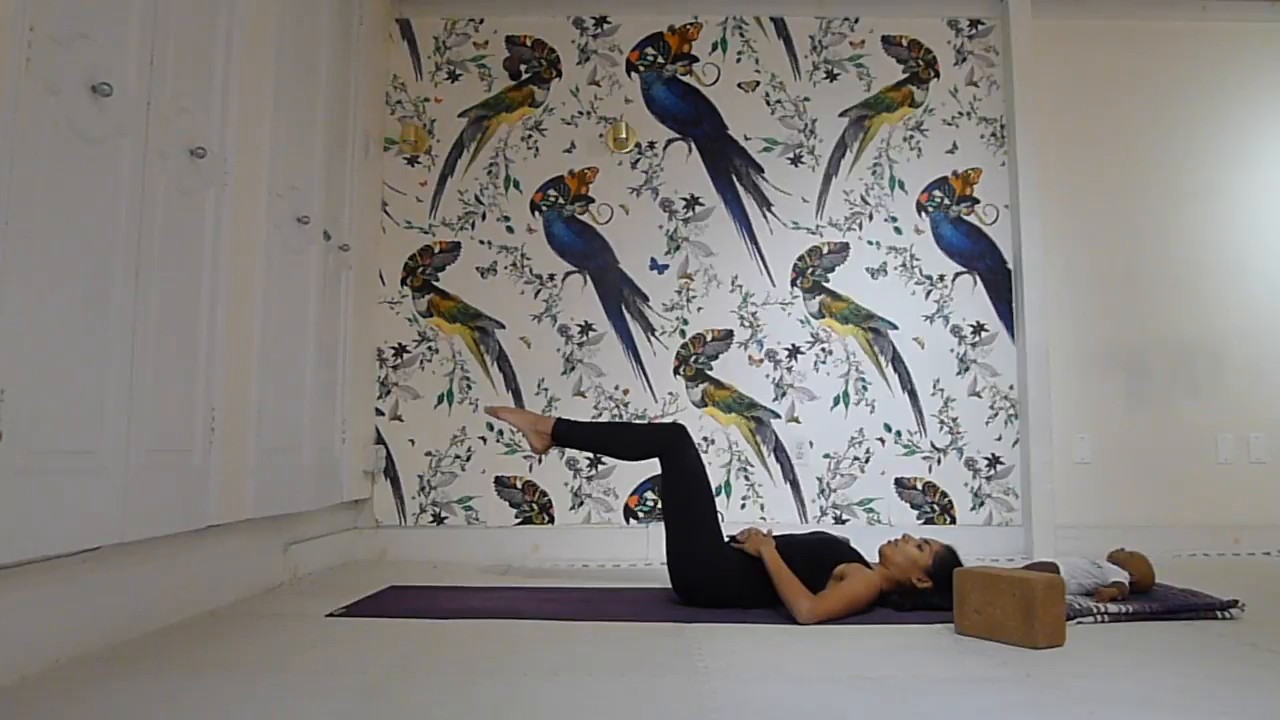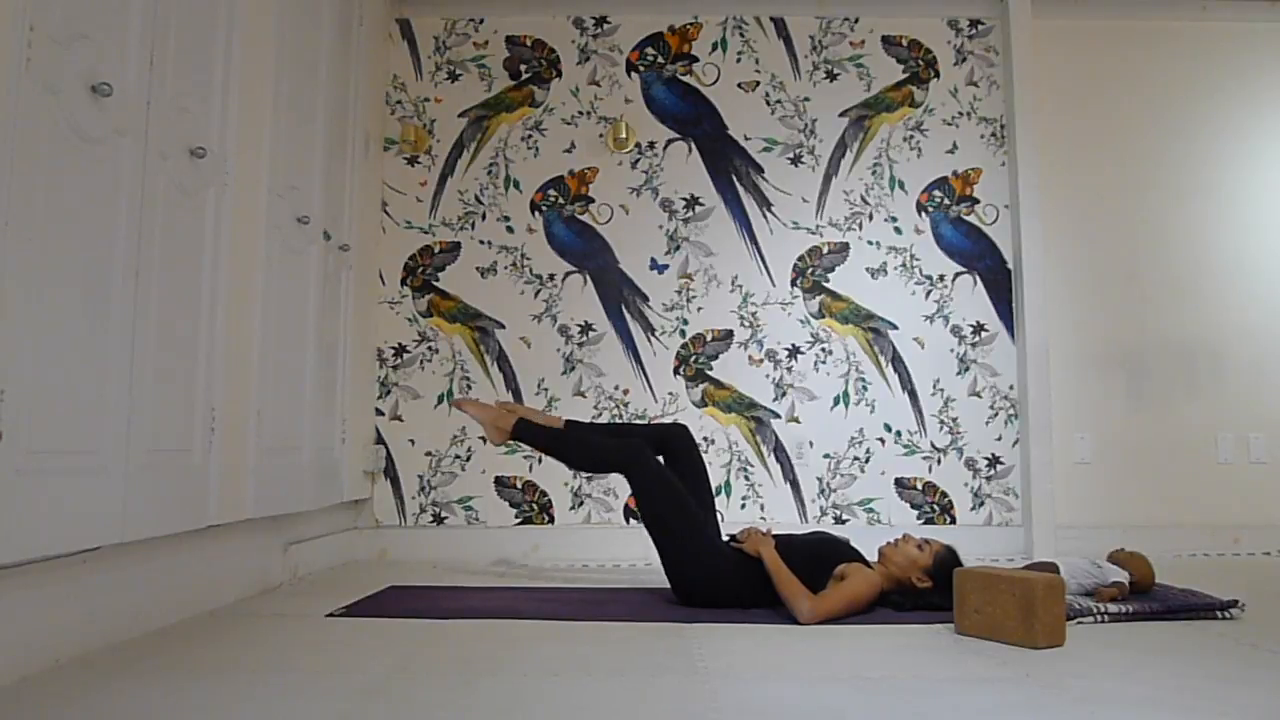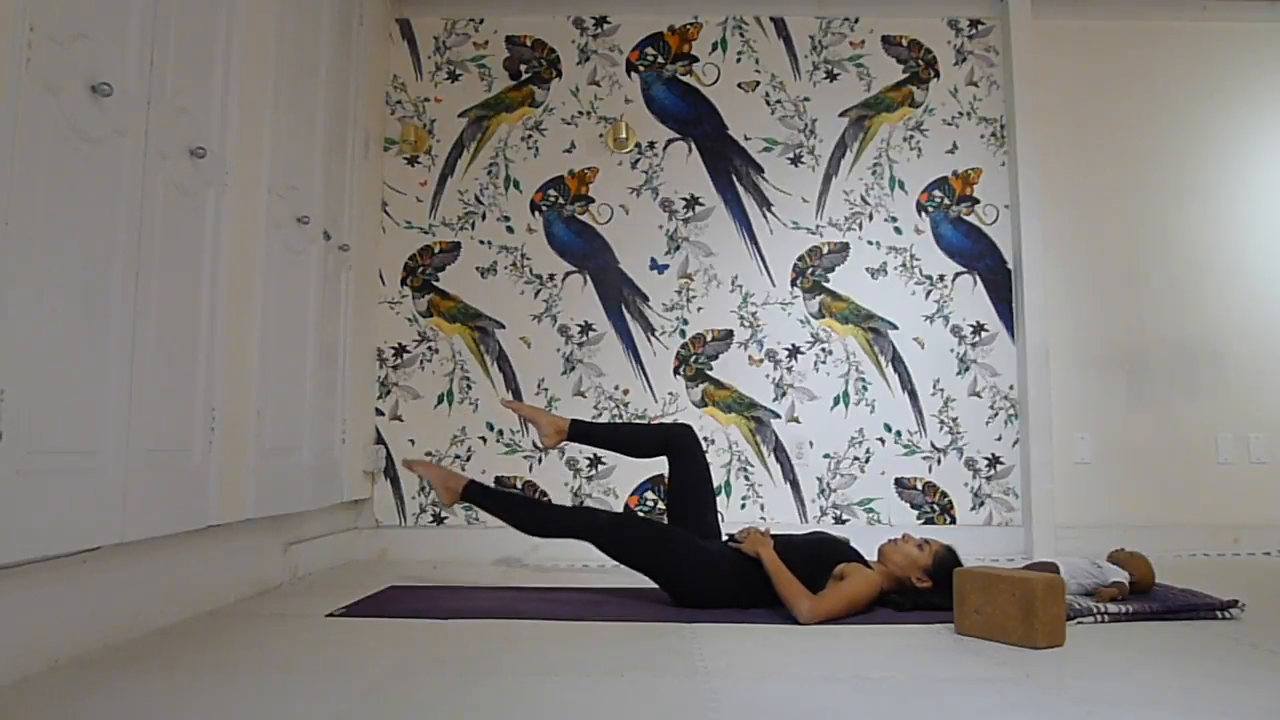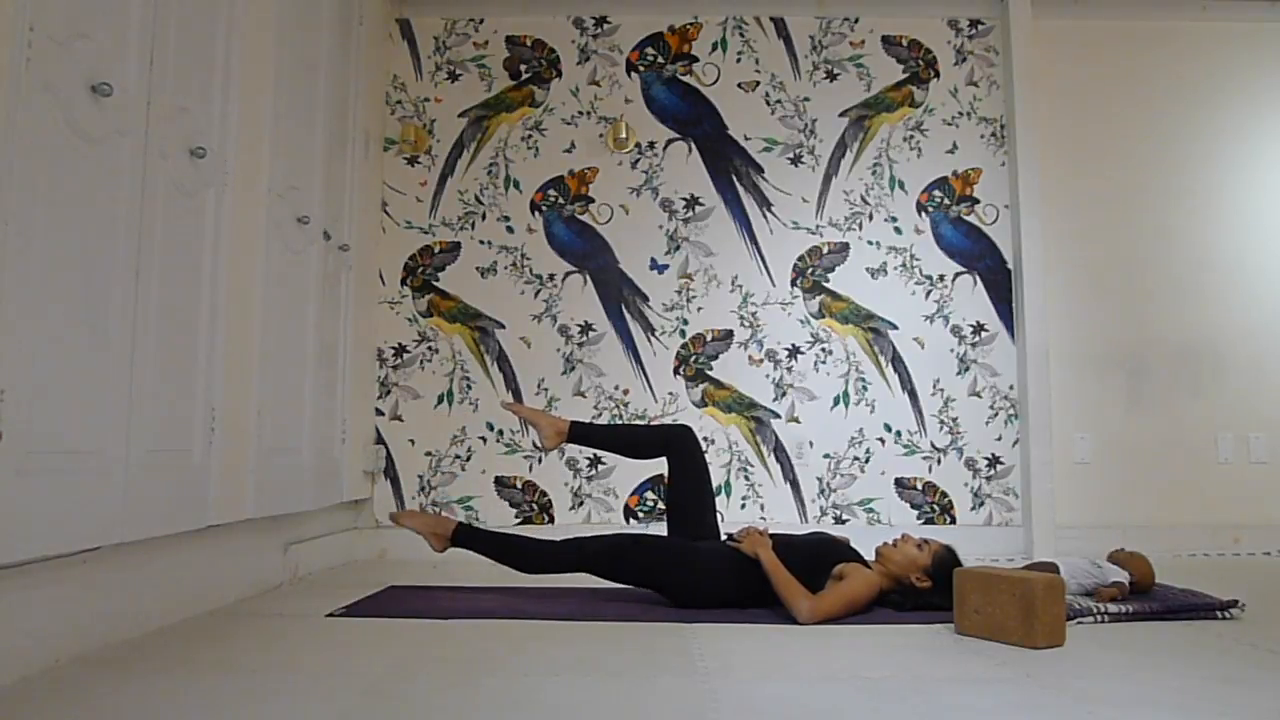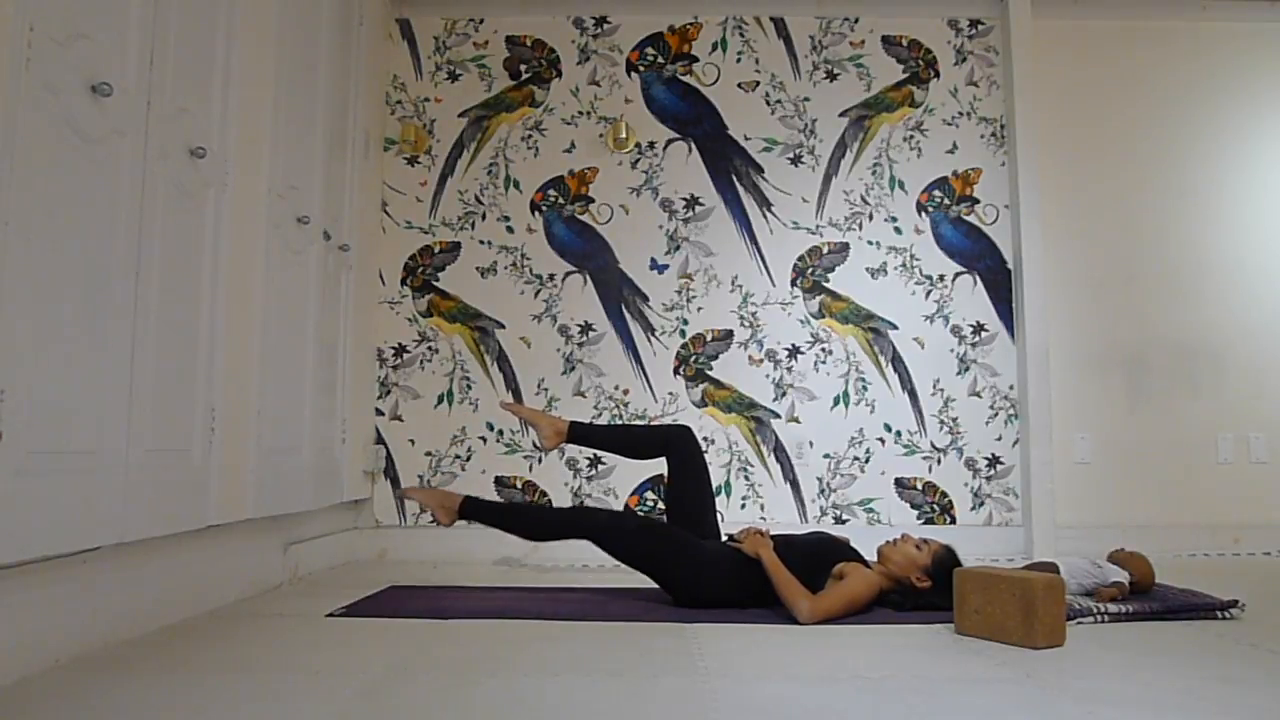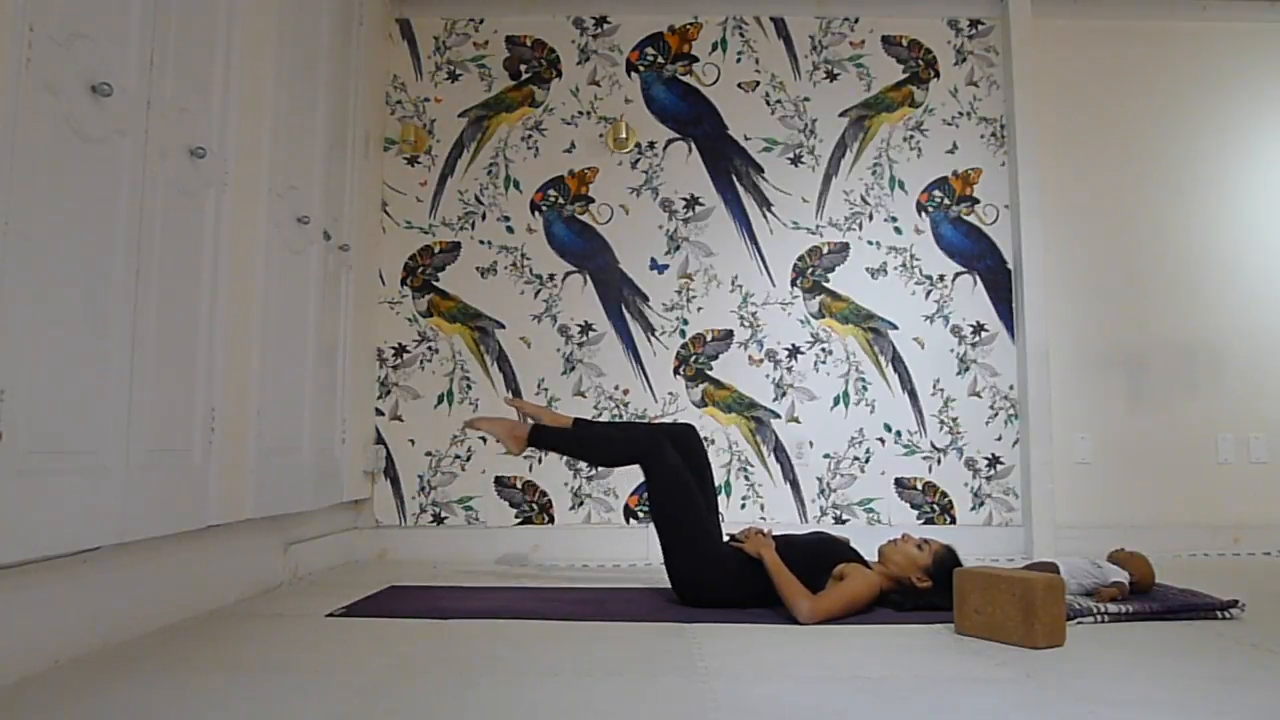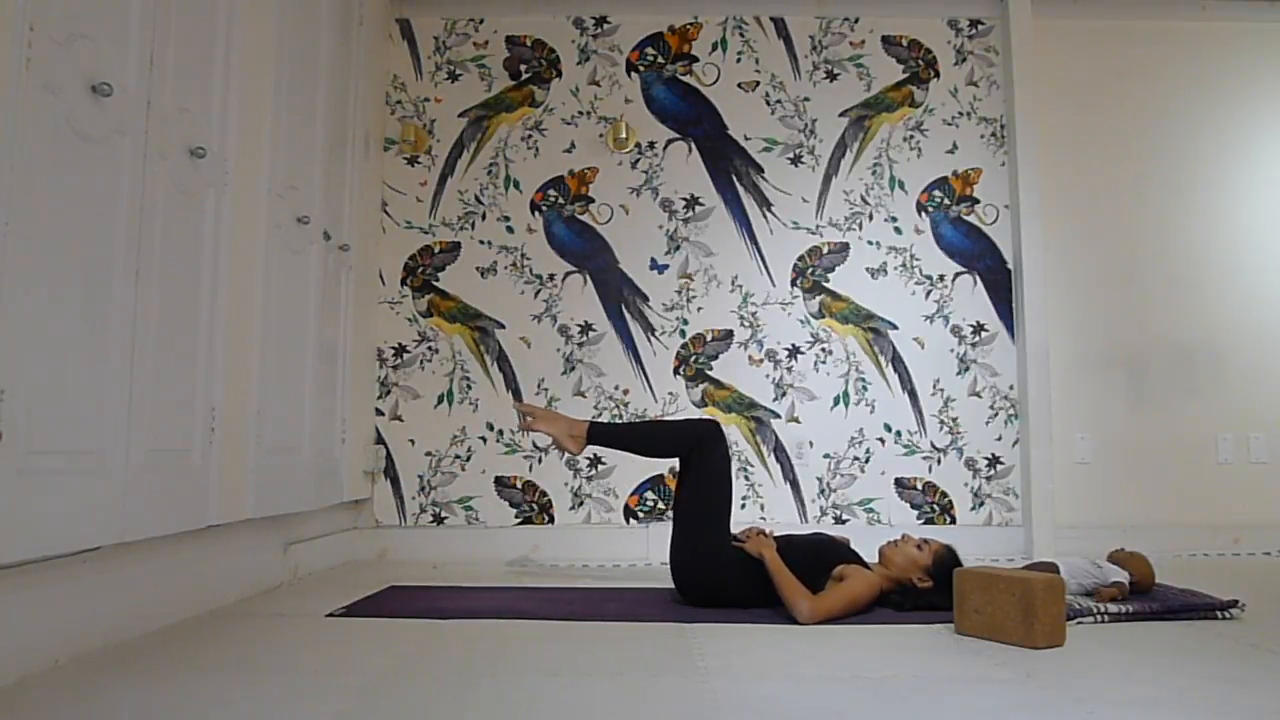
dt=0.7s
person 1, frame 1
left shoulder: (866, 586)
right shoulder: (860, 570)
left elbow: (807, 610)
left wrist: (766, 551)
right wrist: (761, 539)
left hip: (710, 577)
right hip: (720, 565)
left knee: (673, 439)
right knee: (673, 438)
left ankle: (551, 429)
right ankle: (552, 432)
person 1, frame 2
left shoulder: (868, 584)
right shoulder: (861, 568)
left elbow: (808, 609)
left wrist: (766, 551)
right wrist: (760, 540)
left hip: (713, 578)
right hip: (719, 559)
left knee: (634, 456)
right knee: (675, 438)
left ankle: (513, 429)
right ankle: (556, 429)
person 1, frame 3
left shoulder: (867, 586)
right shoulder: (858, 566)
left elbow: (807, 610)
left wrist: (763, 552)
right wrist: (758, 540)
left hip: (711, 579)
right hip: (713, 556)
left knee: (585, 519)
right knee: (679, 437)
left ankle: (463, 490)
right ankle: (564, 429)
person 1, frame 4
left shoulder: (866, 585)
right shoulder: (855, 562)
left elbow: (807, 609)
left wrist: (763, 552)
right wrist: (758, 539)
left hip: (708, 577)
right hip: (712, 552)
left knee: (575, 552)
right knee: (679, 438)
left ankle: (454, 533)
right ankle: (565, 430)
person 1, frame 5
left shoulder: (866, 585)
right shoulder: (855, 565)
left elbow: (807, 609)
left wrist: (763, 552)
right wrist: (761, 538)
left hip: (710, 578)
right hip: (711, 556)
left knee: (589, 520)
right knee: (679, 439)
left ankle: (463, 507)
right ankle: (564, 431)
person 1, frame 6
left shoulder: (866, 586)
right shoulder: (859, 567)
left elbow: (807, 609)
left wrist: (766, 552)
right wrist: (762, 540)
left hip: (711, 576)
right hip: (720, 560)
left knee: (651, 447)
right knee: (682, 436)
left ankle: (530, 436)
right ankle: (566, 427)
person 1, frame 7
left shoulder: (866, 586)
right shoulder: (859, 570)
left elbow: (807, 610)
left wrist: (767, 552)
right wrist: (764, 540)
left hip: (711, 575)
right hip: (715, 568)
left knee: (707, 433)
right knee: (701, 442)
left ankle: (584, 432)
right ankle: (585, 433)
